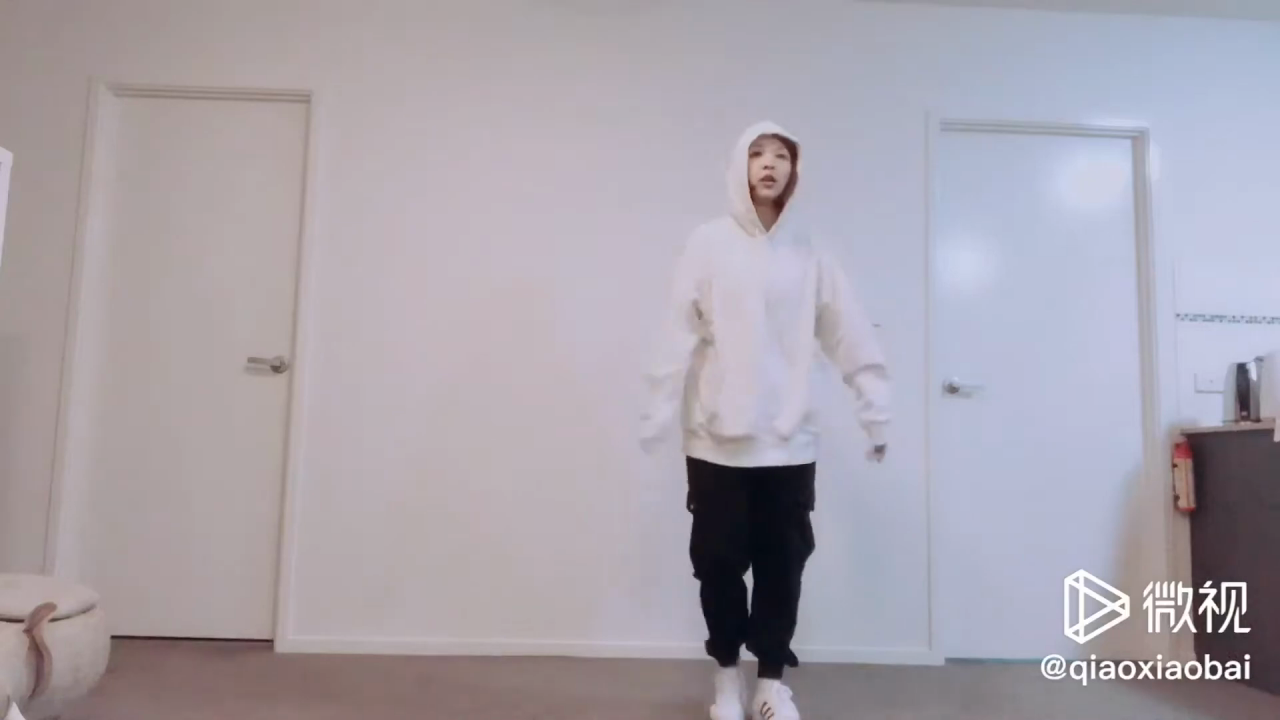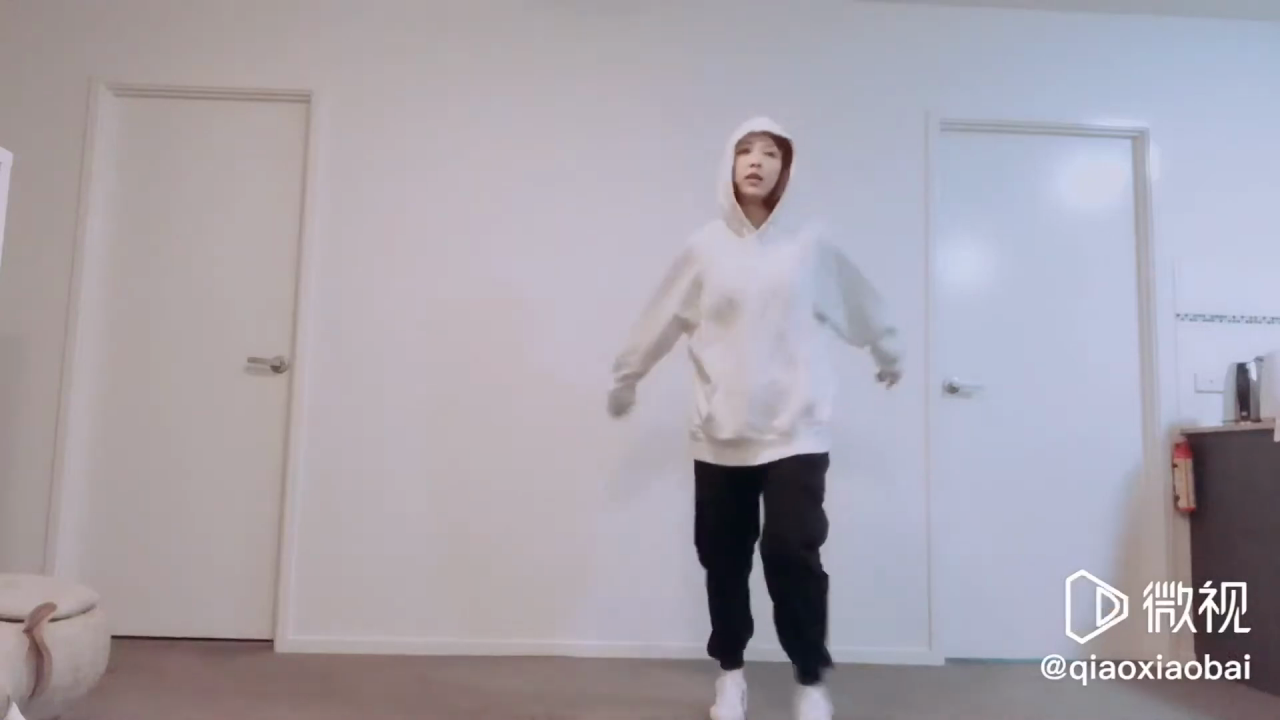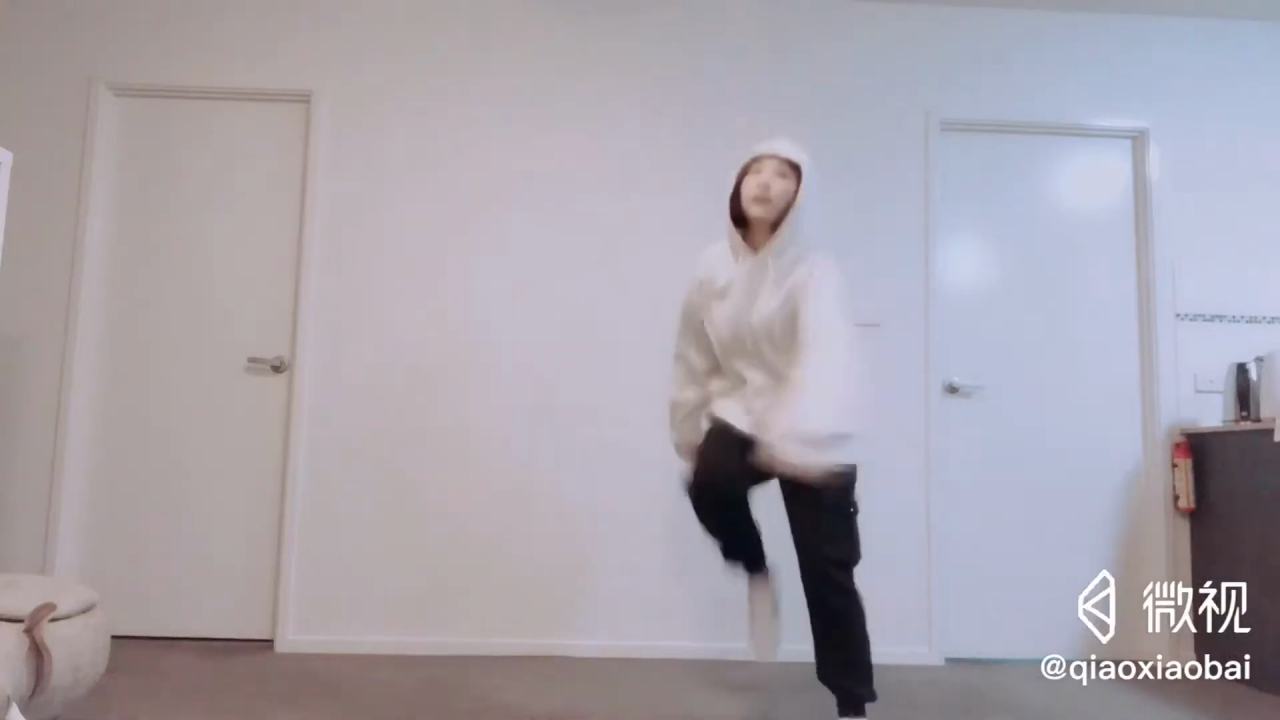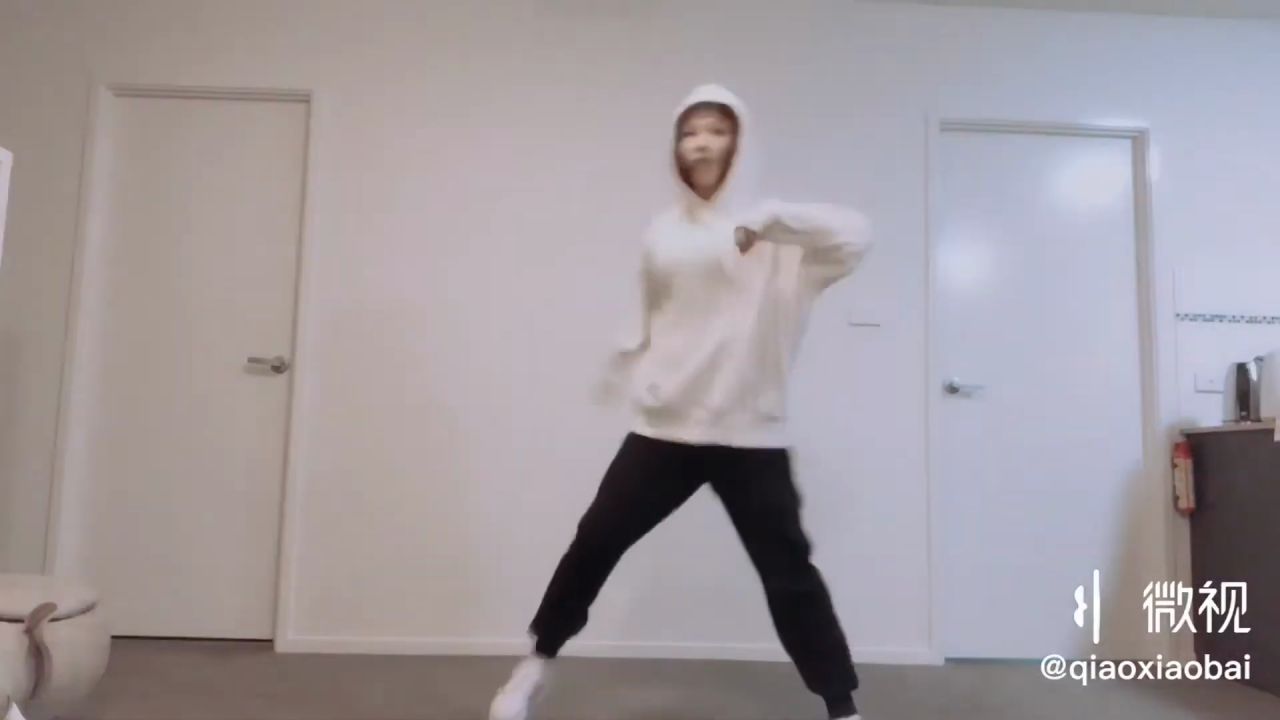
dt=0.3s
person 1, frame 1
left shoulder: (810, 255)
right shoulder: (708, 244)
left elbow: (850, 338)
right elbow: (679, 334)
left wrist: (875, 413)
right wrist: (661, 407)
left hip: (789, 439)
right hip: (718, 436)
left knee: (784, 559)
right knee: (719, 561)
right ankle: (728, 671)
person 1, frame 2
left shoulder: (811, 245)
right shoulder: (704, 248)
left elbow: (858, 308)
right elbow: (660, 323)
left wrist: (889, 355)
right wrist: (623, 380)
left hip: (796, 433)
right hip: (721, 437)
left knee: (792, 551)
right knee: (724, 560)
person 1, frame 3
left shoulder: (812, 270)
right shoulder: (713, 266)
left elbow: (829, 355)
right elbow: (695, 356)
left wrist: (811, 438)
right wrist: (683, 425)
left hip: (815, 440)
right hip: (741, 418)
left knee: (828, 577)
right knee: (711, 490)
right ankle: (757, 578)
person 1, frame 4
left shoulder: (771, 228)
right shoulder: (664, 233)
left elbow: (854, 236)
left wrist: (777, 221)
right wrist: (621, 367)
left hip: (747, 430)
right hip: (665, 423)
left knee: (788, 571)
right knee: (597, 539)
right ankle: (535, 664)
